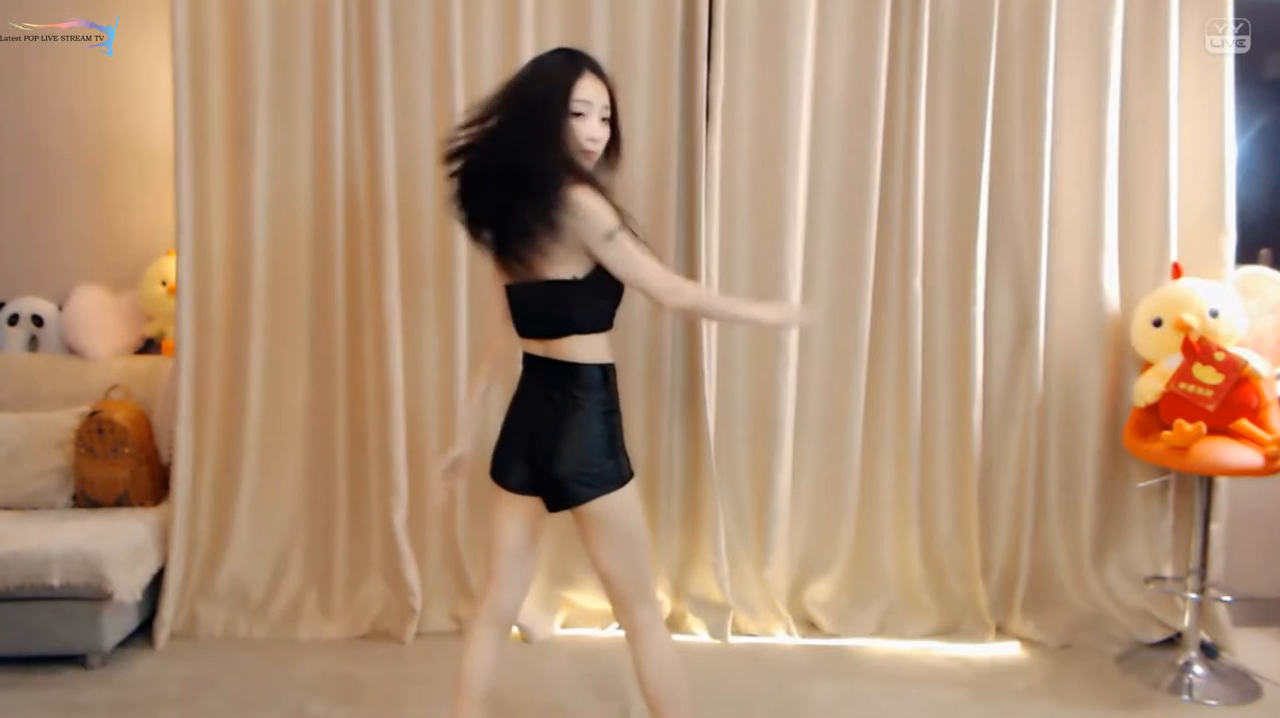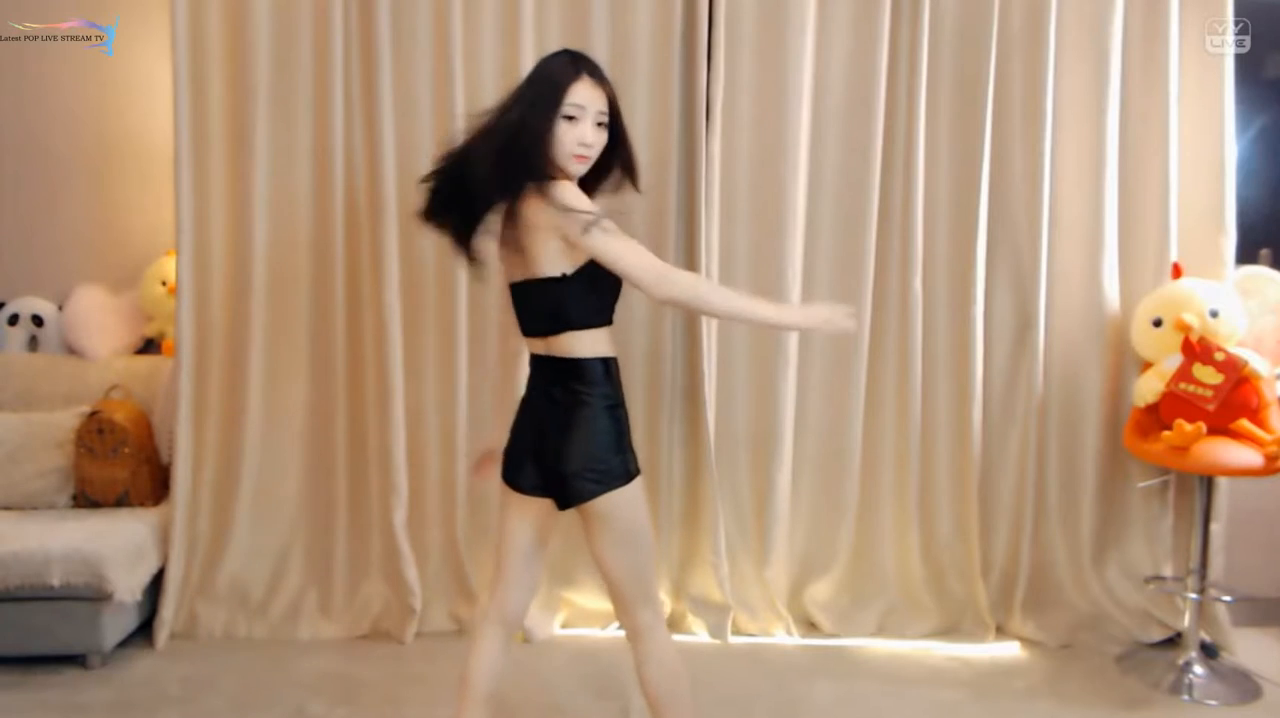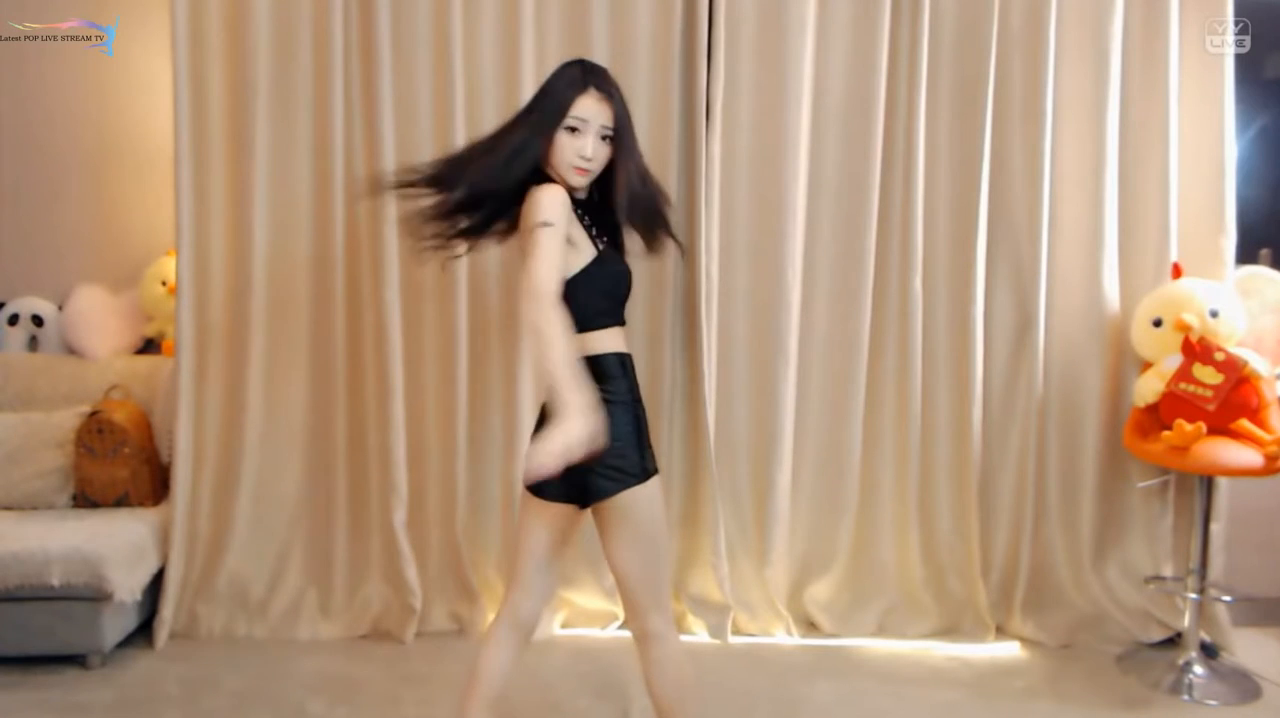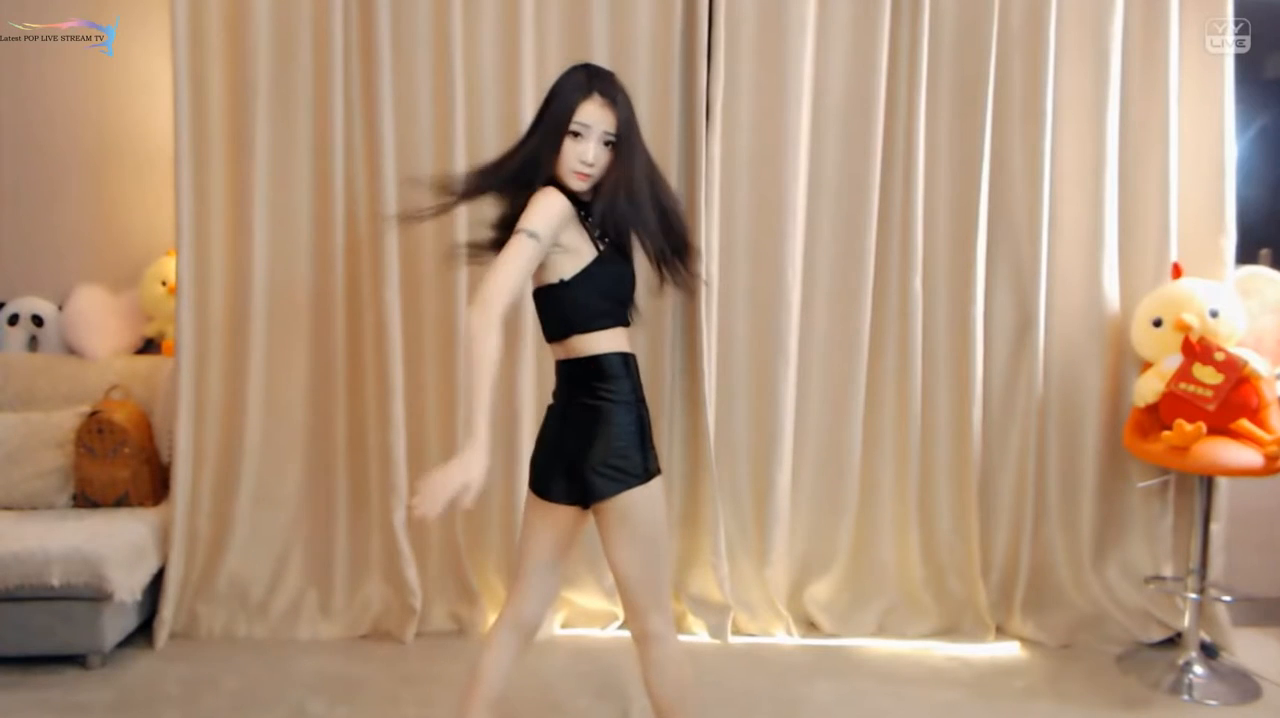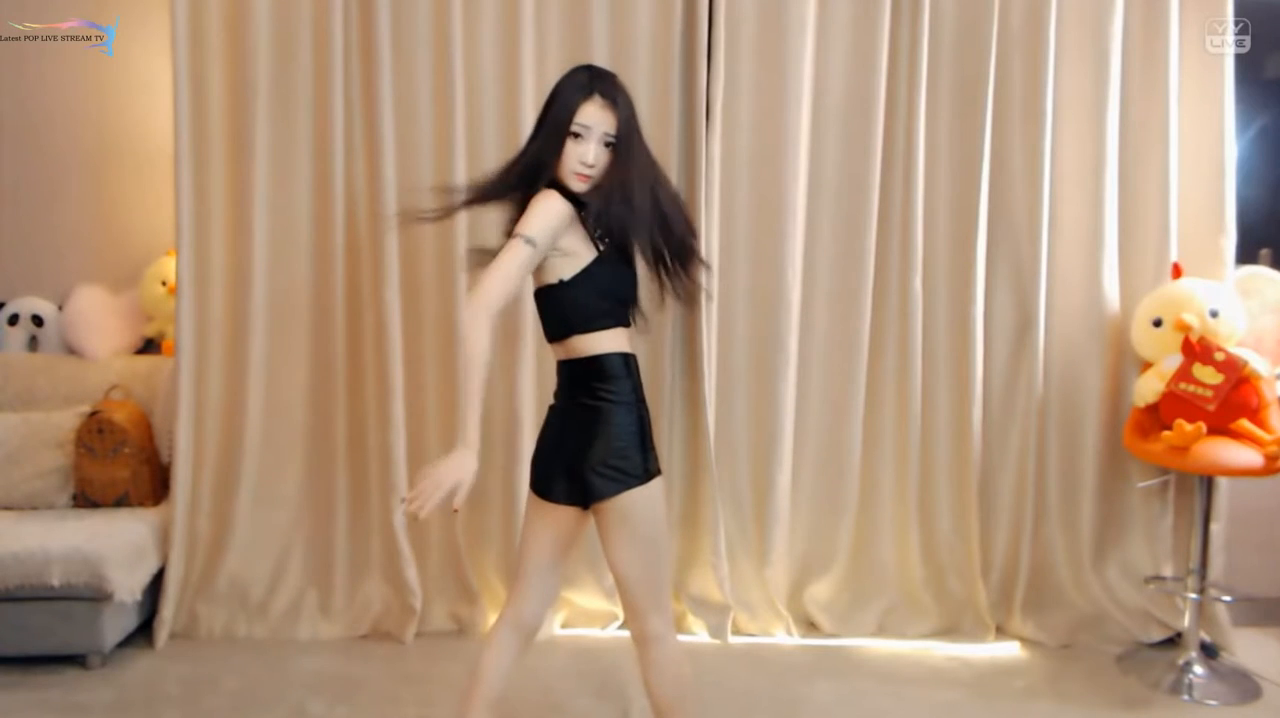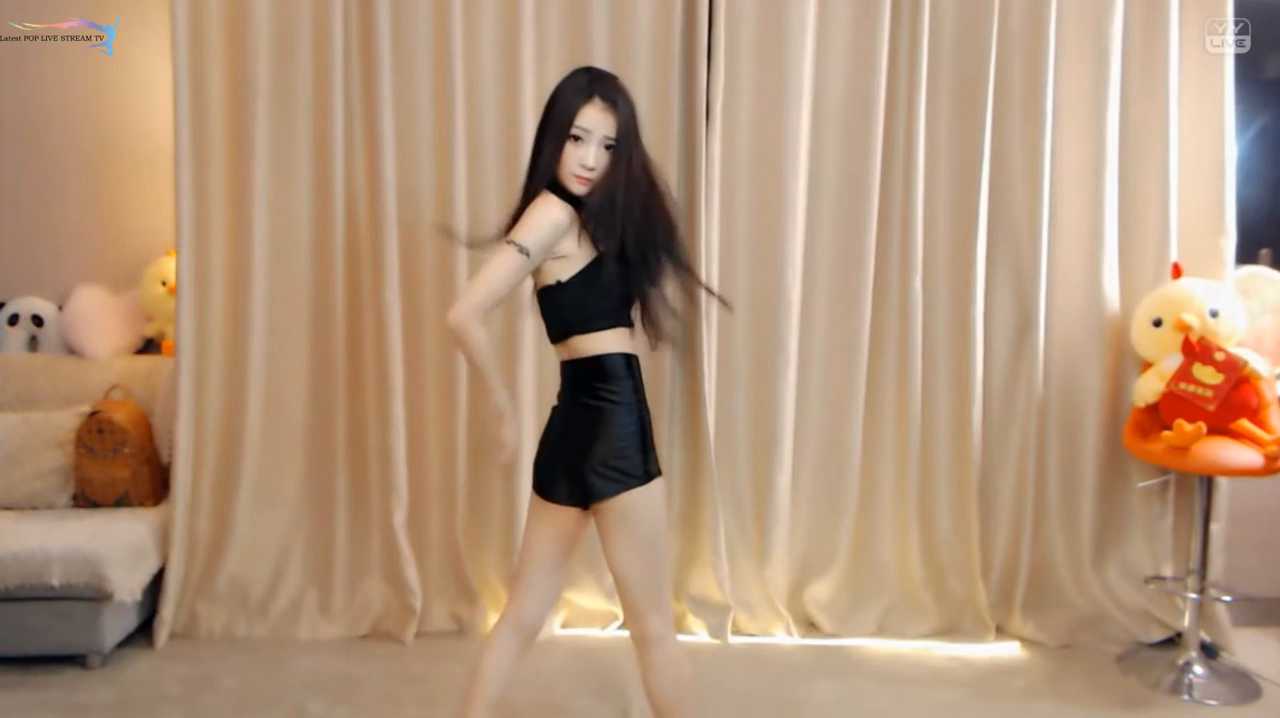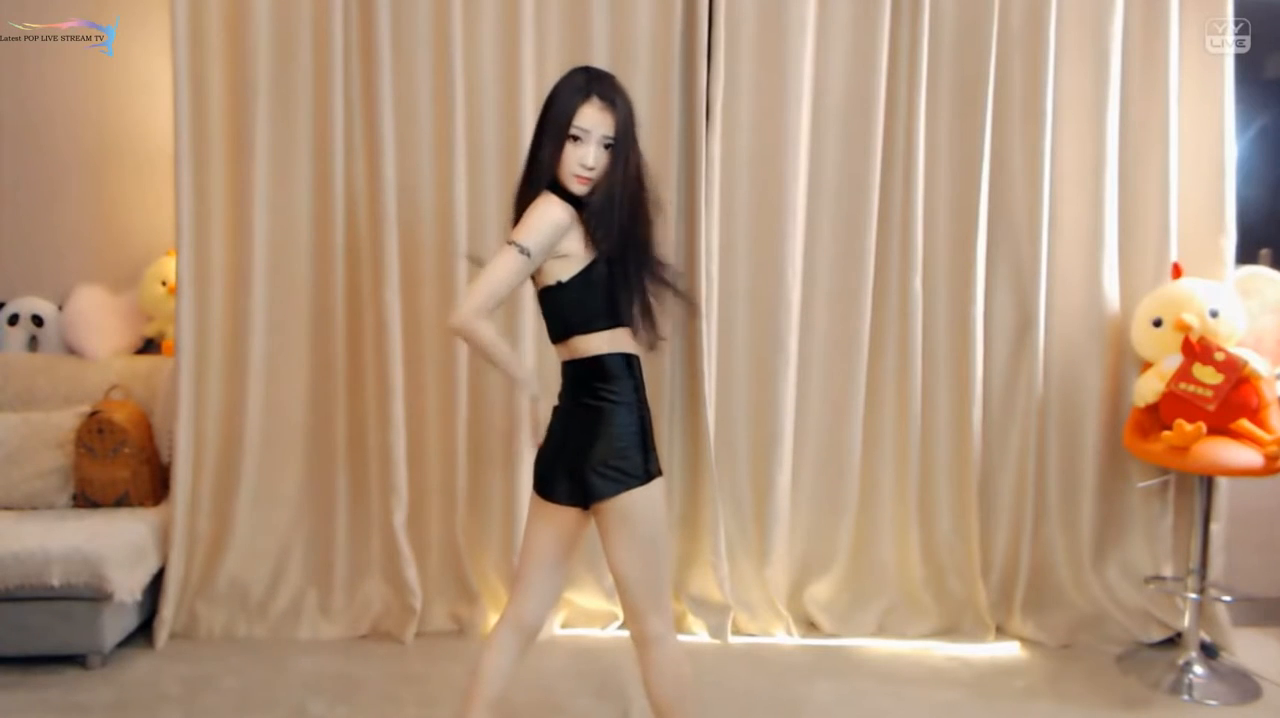
dt=0.1s
person 1, frame 1
left shoulder: (511, 206)
right shoulder: (576, 204)
right elbow: (670, 291)
left wrist: (468, 430)
right wrist: (764, 312)
left hip: (532, 419)
right hip: (582, 417)
left knee: (494, 609)
right knee: (641, 616)
person 1, frame 2
left shoulder: (513, 211)
right shoulder: (554, 200)
right elbow: (663, 282)
right wrist: (787, 312)
left hip: (539, 414)
right hip: (586, 418)
left knee: (501, 610)
right knee: (643, 618)
person 1, frame 3
left shoulder: (566, 210)
right shoulder: (549, 201)
right elbow: (540, 298)
right wrist: (576, 408)
left hip: (590, 415)
right hip: (608, 411)
left knee: (519, 613)
right knee: (654, 622)
person 1, frame 4
left shoulder: (582, 213)
right shoulder: (552, 205)
right elbow: (486, 309)
right wrist: (476, 446)
left hip: (573, 419)
right hip: (607, 418)
left knee: (521, 611)
right knee: (654, 623)
person 1, frame 5
left shoulder: (583, 215)
right shoulder: (553, 207)
right elbow: (478, 312)
right wrist: (469, 445)
left hip: (575, 420)
right hip: (607, 419)
left knee: (521, 612)
right knee: (653, 623)
person 1, frame 6
left shoulder: (595, 215)
right shoulder: (552, 212)
right elbow: (463, 314)
right wrist: (504, 407)
left hip: (578, 422)
right hip: (609, 422)
left knee: (523, 611)
right knee: (652, 626)
person 1, frame 7
left shoulder: (592, 216)
right shoulder: (553, 211)
right elbow: (465, 315)
right wrist: (530, 382)
left hip: (579, 422)
right hip: (610, 422)
left knee: (523, 612)
right knee: (654, 624)
